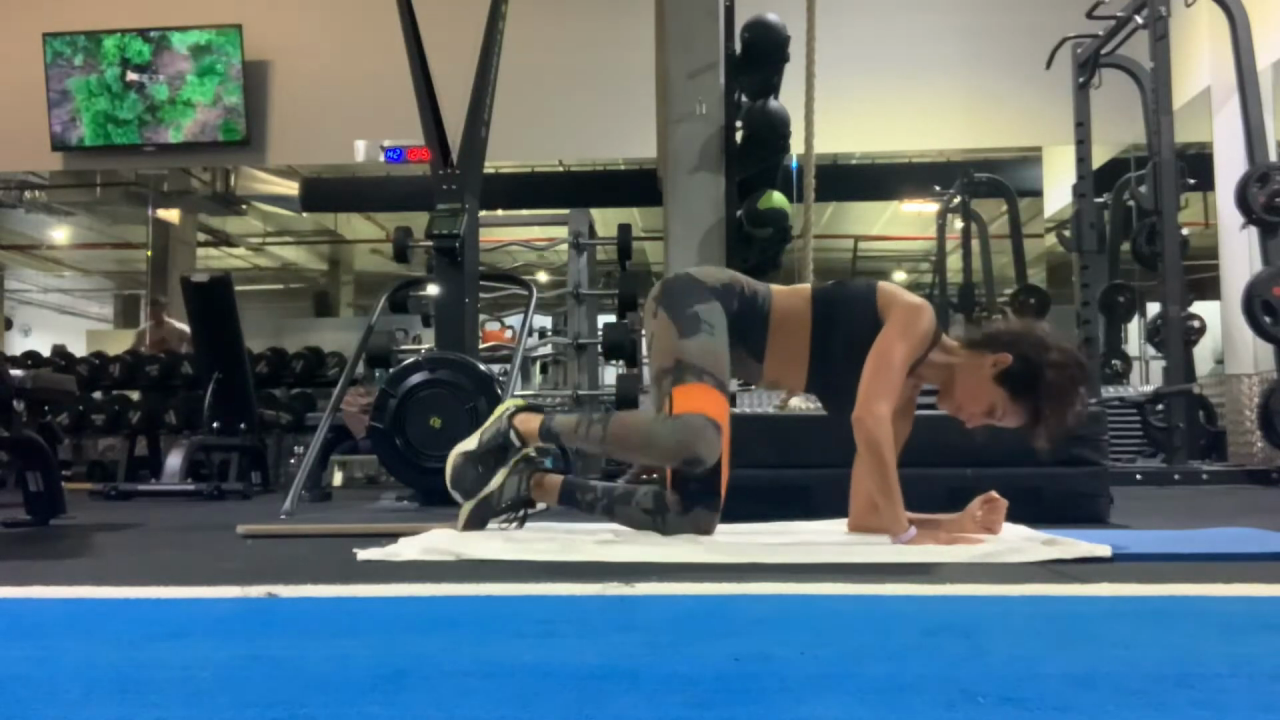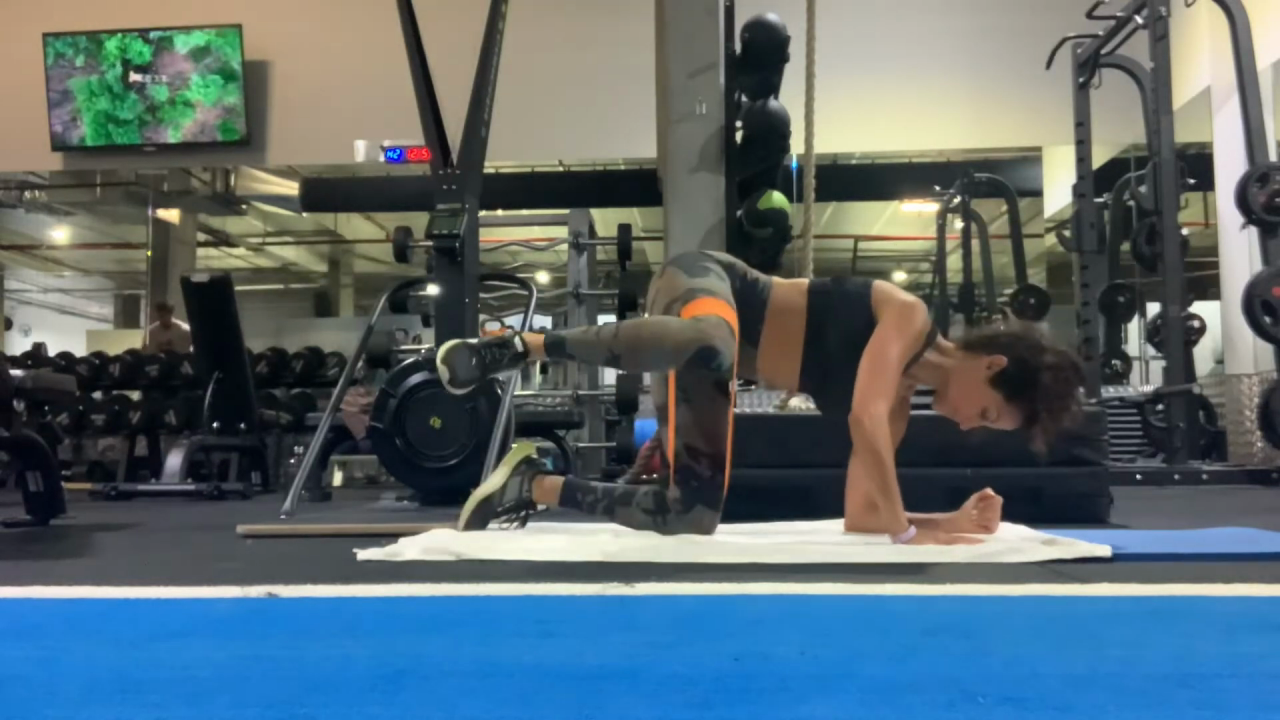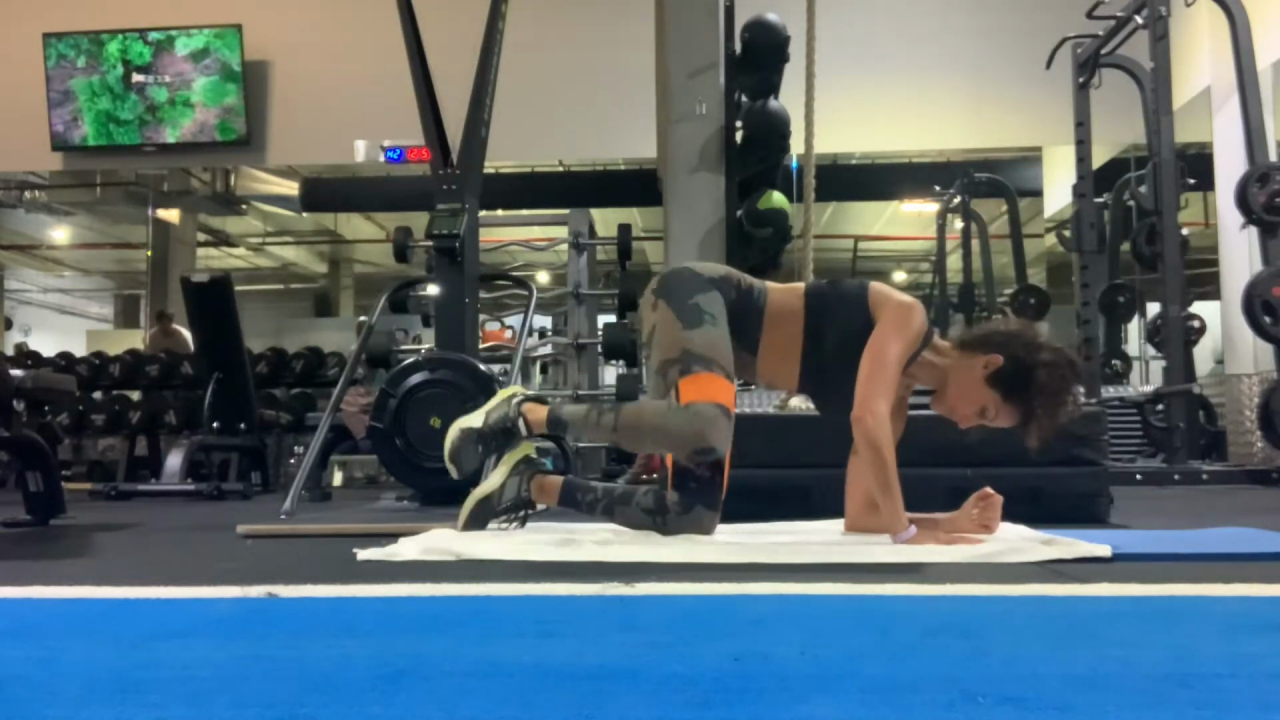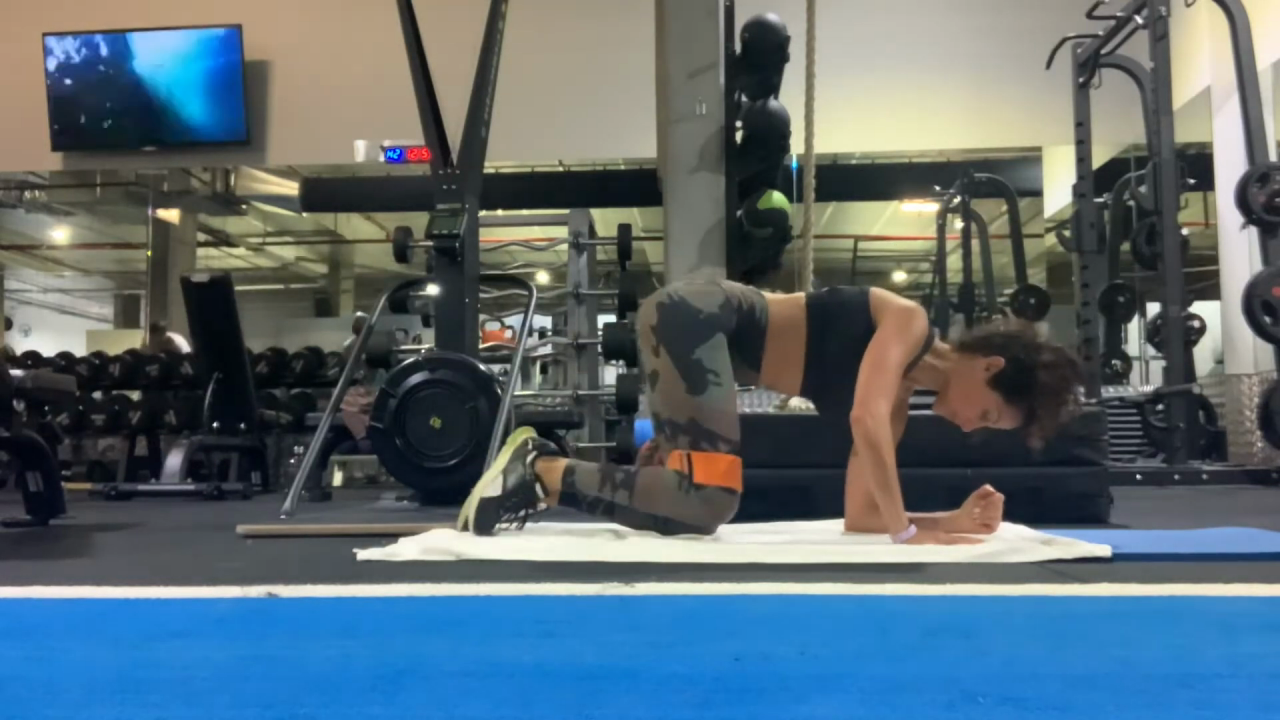
dt=0.3s
person 1, frame 1
left shoulder: (907, 398)
right shoulder: (915, 318)
left elbow: (862, 514)
right elbow: (866, 420)
left wrist: (953, 522)
right wrist: (905, 530)
left hip: (722, 347)
right hip: (698, 300)
left knee: (692, 517)
right knee: (693, 441)
left ankle: (533, 481)
right ankle: (521, 429)
person 1, frame 2
left shoulder: (902, 395)
right shoulder: (909, 316)
left elbow: (859, 516)
right elbow: (864, 419)
left wrist: (950, 521)
right wrist: (903, 530)
left hip: (713, 349)
right hip: (701, 278)
left knee: (693, 517)
right knee: (710, 346)
left ankle: (532, 484)
right ankle: (514, 347)
person 1, frame 3
left shoulder: (899, 396)
right shoulder: (906, 316)
left elbow: (858, 514)
right elbow: (863, 417)
left wrist: (948, 520)
right wrist: (905, 529)
left hip: (714, 341)
right hip: (695, 296)
left knee: (693, 516)
right knee: (702, 435)
left ankle: (534, 483)
right ankle: (527, 416)
person 1, frame 4
left shoulder: (900, 398)
right shoulder: (908, 320)
left elbow: (858, 516)
right elbow: (864, 418)
left wrist: (950, 521)
right wrist: (905, 530)
left hip: (708, 343)
right hip: (695, 318)
left knee: (698, 515)
right knee: (713, 501)
left ankle: (542, 479)
right ankle: (540, 468)
